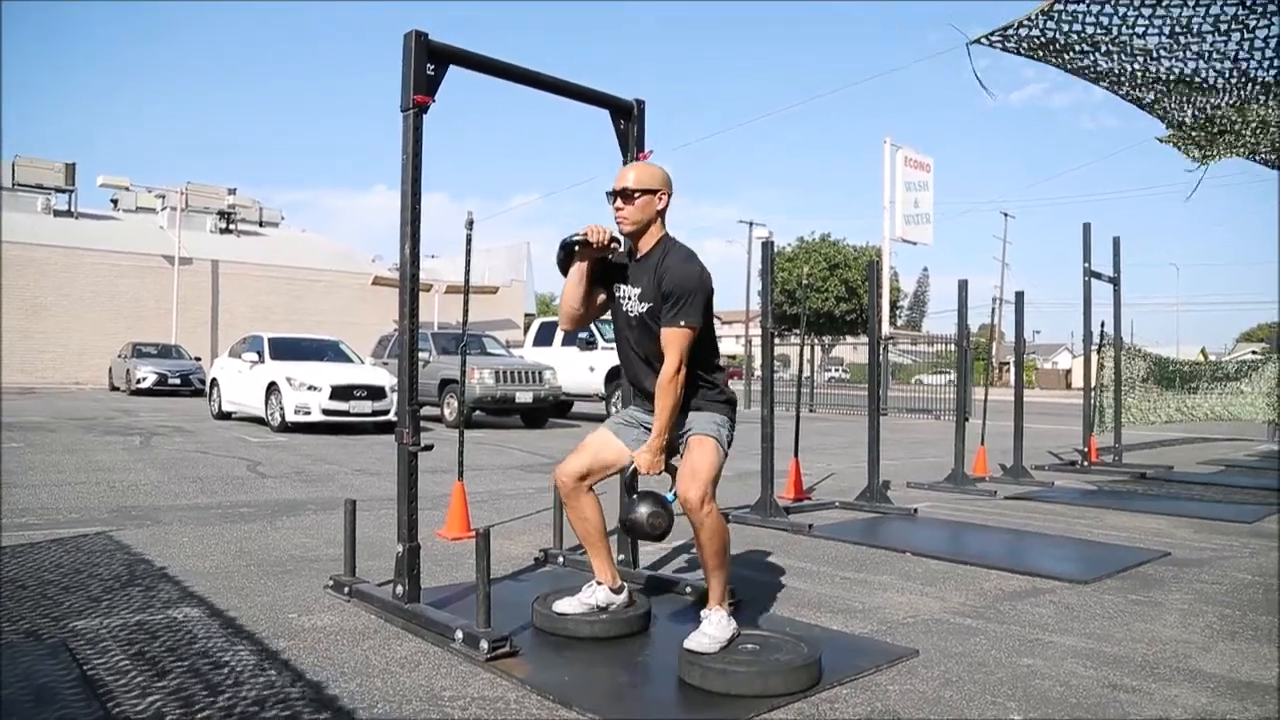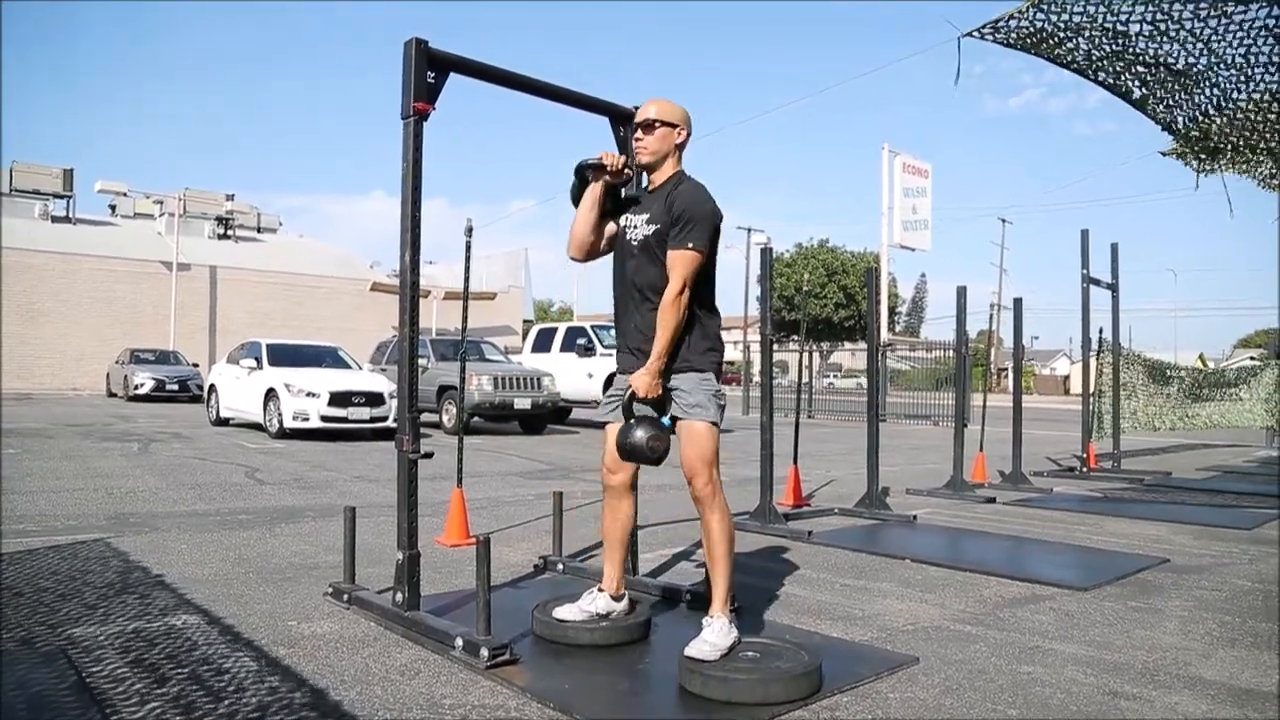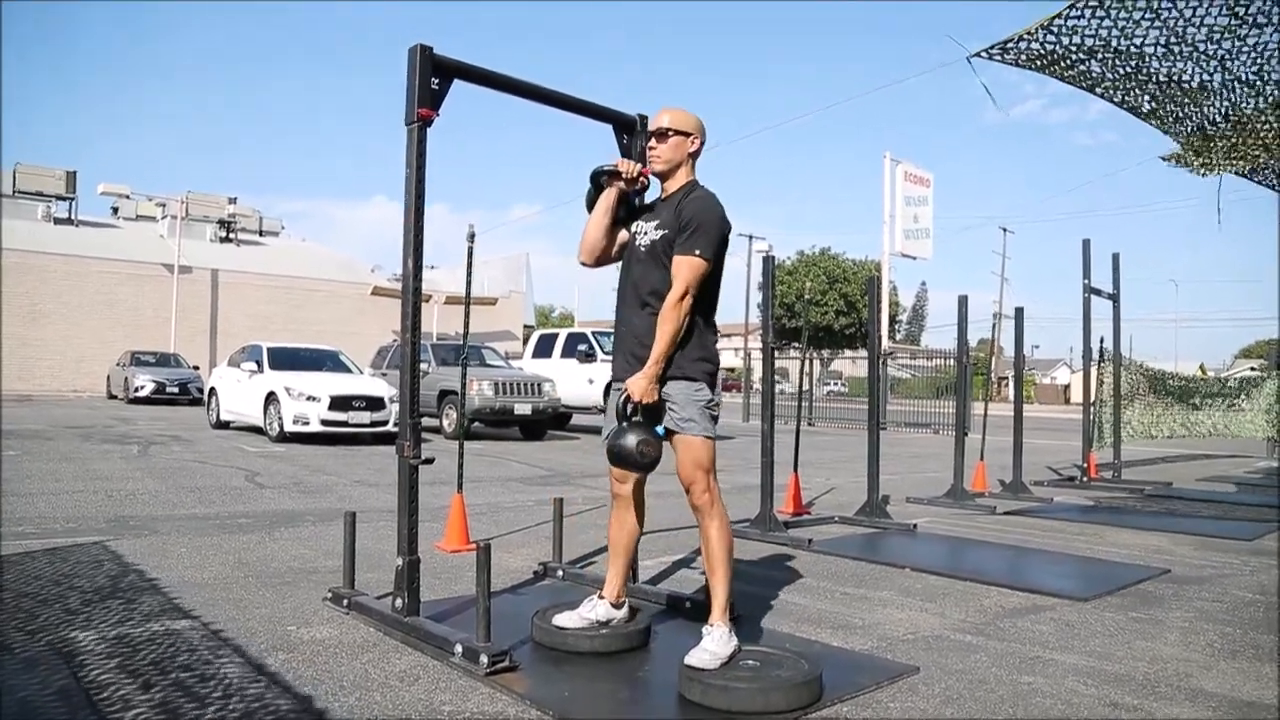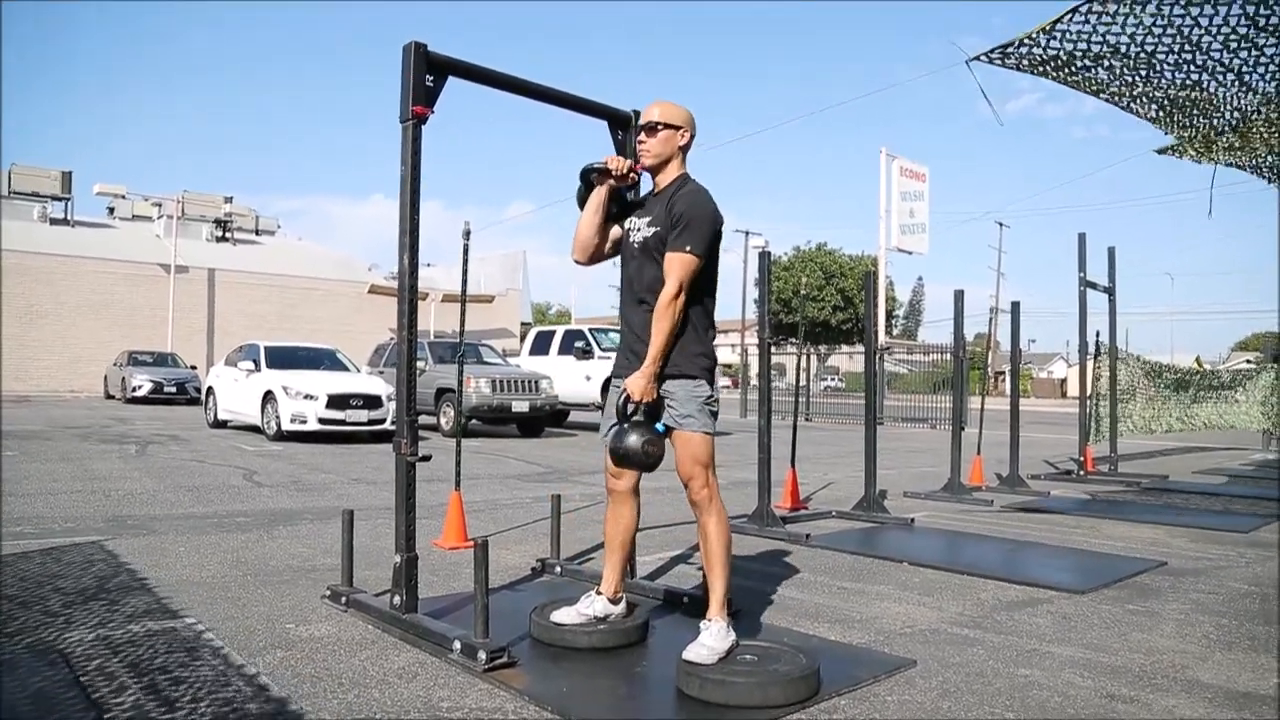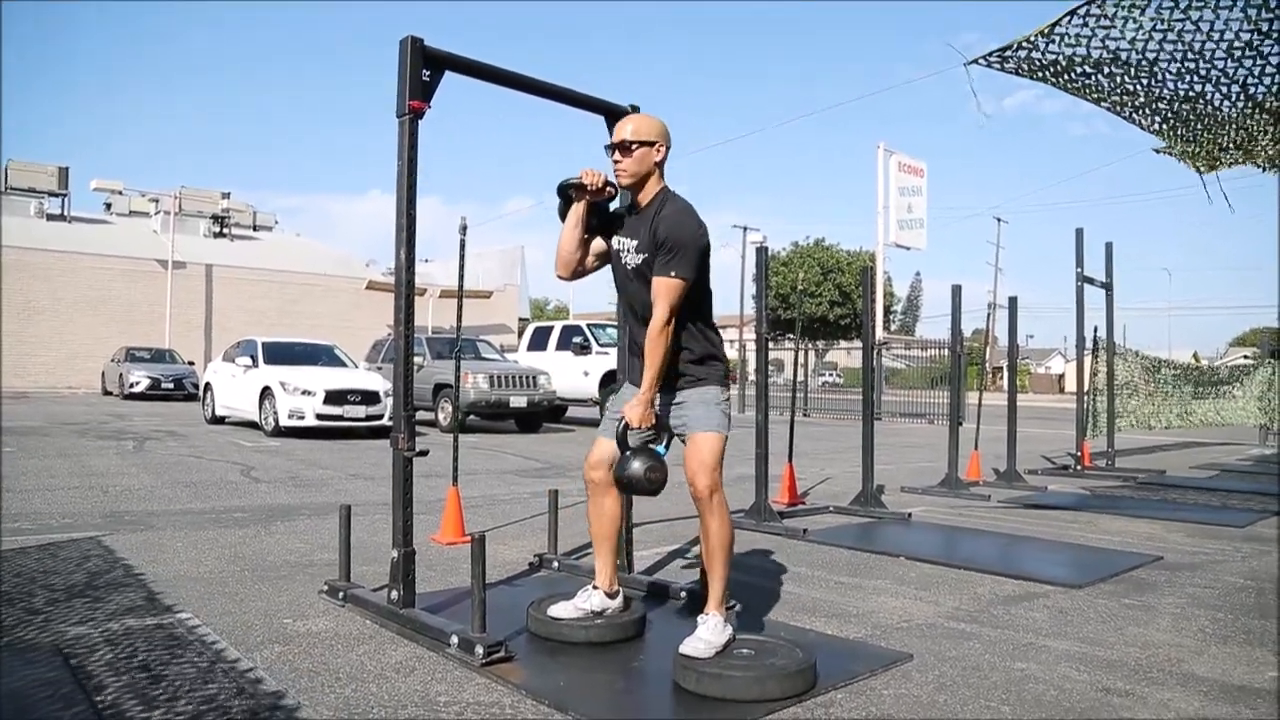
dt=0.4s
person 1, frame 1
left shoulder: (680, 268)
right shoulder: (616, 265)
left elbow: (674, 368)
right elbow: (570, 320)
left wrist: (655, 447)
right wrist: (584, 261)
left hip: (701, 407)
right hip: (643, 407)
left knee: (693, 494)
right knee: (569, 476)
left ankle: (718, 612)
right ankle: (609, 586)
person 1, frame 2
left shoulder: (691, 200)
right shoulder: (630, 205)
left elbow: (677, 291)
right elbow: (579, 249)
left wrist: (654, 369)
right wrist: (598, 184)
left hip: (688, 364)
right hip: (633, 362)
left knee: (702, 482)
right knee: (615, 477)
left ankle: (720, 618)
right ankle: (610, 593)
person 1, frame 3
left shoulder: (701, 207)
right shoulder: (644, 214)
left elbow: (681, 296)
right elbow: (590, 254)
left wrist: (652, 371)
right wrist: (613, 191)
left hip: (681, 371)
right hip: (630, 369)
left knee: (700, 491)
right knee: (624, 486)
left ankle: (720, 627)
right ankle: (611, 600)
person 1, frame 4
left shoulder: (692, 202)
right shoulder: (638, 207)
left elbow: (673, 293)
right elbow: (584, 253)
left wrist: (650, 371)
right wrist: (603, 188)
left hip: (679, 369)
right hip: (631, 366)
left knee: (699, 487)
right knee: (619, 482)
left ankle: (717, 622)
right ankle: (608, 596)
person 1, frame 5
left shoulder: (677, 221)
right shoulder: (620, 220)
left elbow: (663, 319)
right elbow: (567, 268)
left wrist: (645, 400)
right wrist: (581, 205)
left hip: (694, 377)
right hip: (640, 375)
left knee: (704, 485)
right knee: (598, 470)
left ankle: (715, 617)
right ankle: (604, 590)
